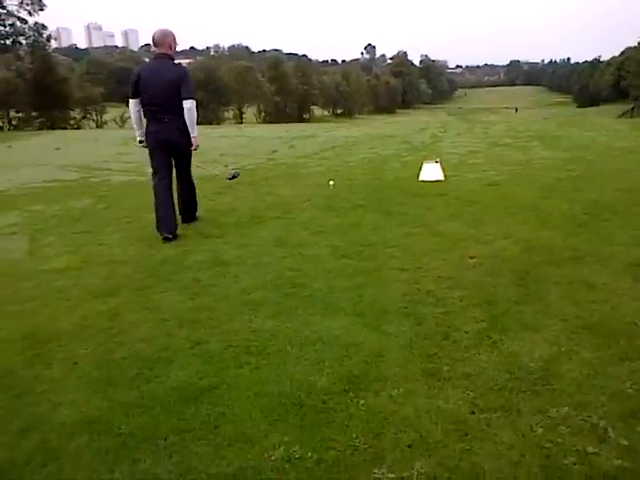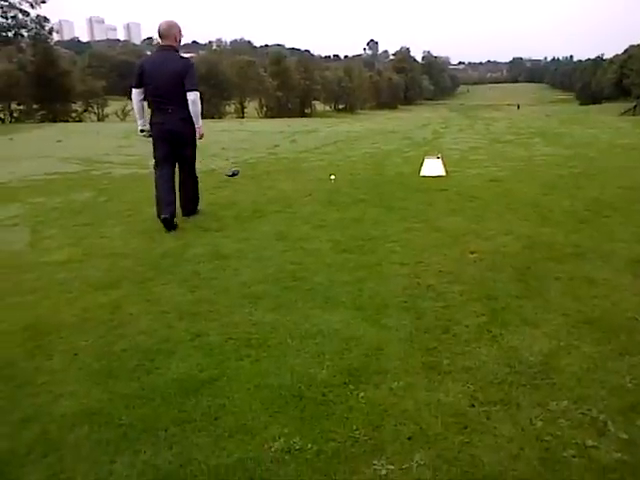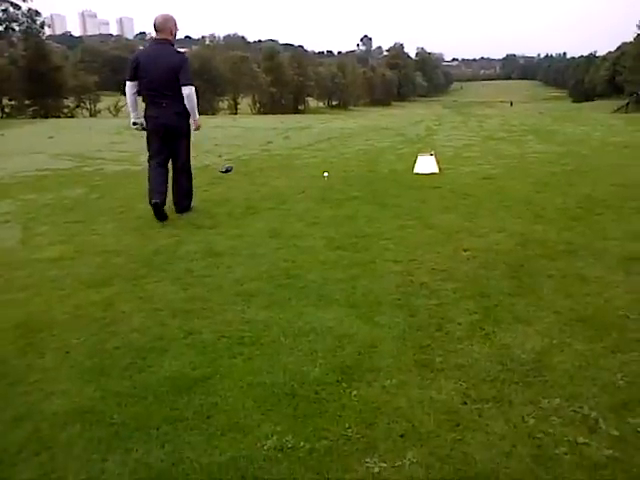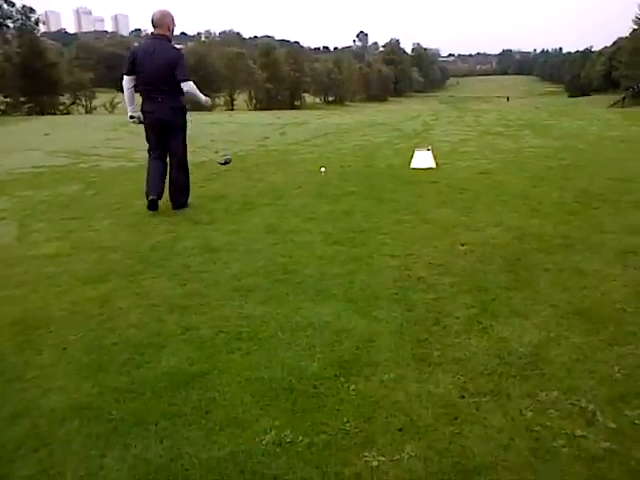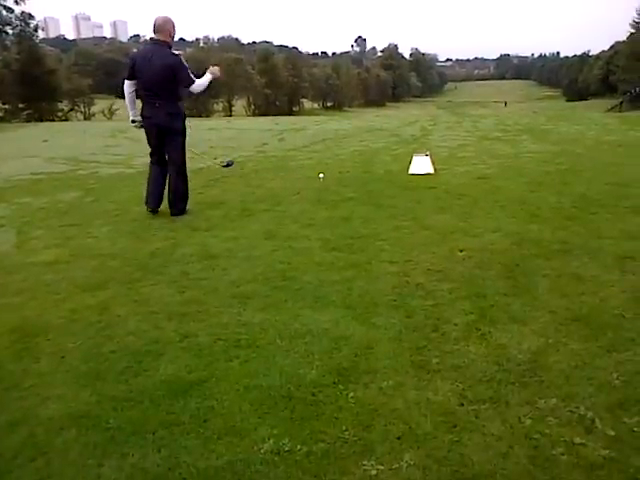
dt=0.1s
person 1, frame 1
left shoulder: (140, 72)
right shoulder: (180, 72)
left elbow: (134, 106)
right elbow: (189, 105)
left wrist: (140, 134)
right wrist: (194, 134)
left hip: (155, 132)
right hip: (179, 130)
left knee: (161, 179)
right knee: (184, 175)
left ankle: (167, 228)
right ankle: (188, 215)
person 1, frame 2
left shoulder: (145, 63)
right shoulder: (184, 64)
left elbow: (136, 96)
right elbow: (193, 97)
left wrist: (142, 124)
right wrist: (199, 125)
left hip: (159, 122)
right hip: (182, 121)
left knee: (163, 168)
right knee: (186, 167)
left ankle: (166, 212)
right ankle: (189, 208)
person 1, frame 3
left shoulder: (139, 56)
right shoulder: (179, 58)
left elbow: (130, 88)
right elbow: (188, 91)
left wrist: (135, 117)
right wrist: (195, 117)
left hip: (153, 116)
right hip: (177, 115)
left knee: (157, 161)
right knee: (181, 162)
left ankle: (157, 198)
right ankle: (182, 204)
person 1, frame 4
left shoulder: (137, 51)
right shoulder: (175, 54)
left elbow: (127, 82)
right elbow: (187, 86)
left wrist: (132, 110)
right wrist: (203, 99)
left hip: (149, 109)
right hip: (173, 109)
left knee: (155, 154)
right knee: (177, 156)
left ankle: (153, 194)
right ankle: (178, 201)
person 1, frame 5
left shoulder: (137, 56)
right shoulder: (173, 59)
left elbow: (128, 87)
right elbow: (195, 87)
left wrist: (134, 114)
right wrist: (210, 75)
left hip: (149, 115)
right hip: (171, 115)
left knee: (157, 159)
right knee: (176, 161)
left ankle: (152, 202)
right ankle: (177, 207)
